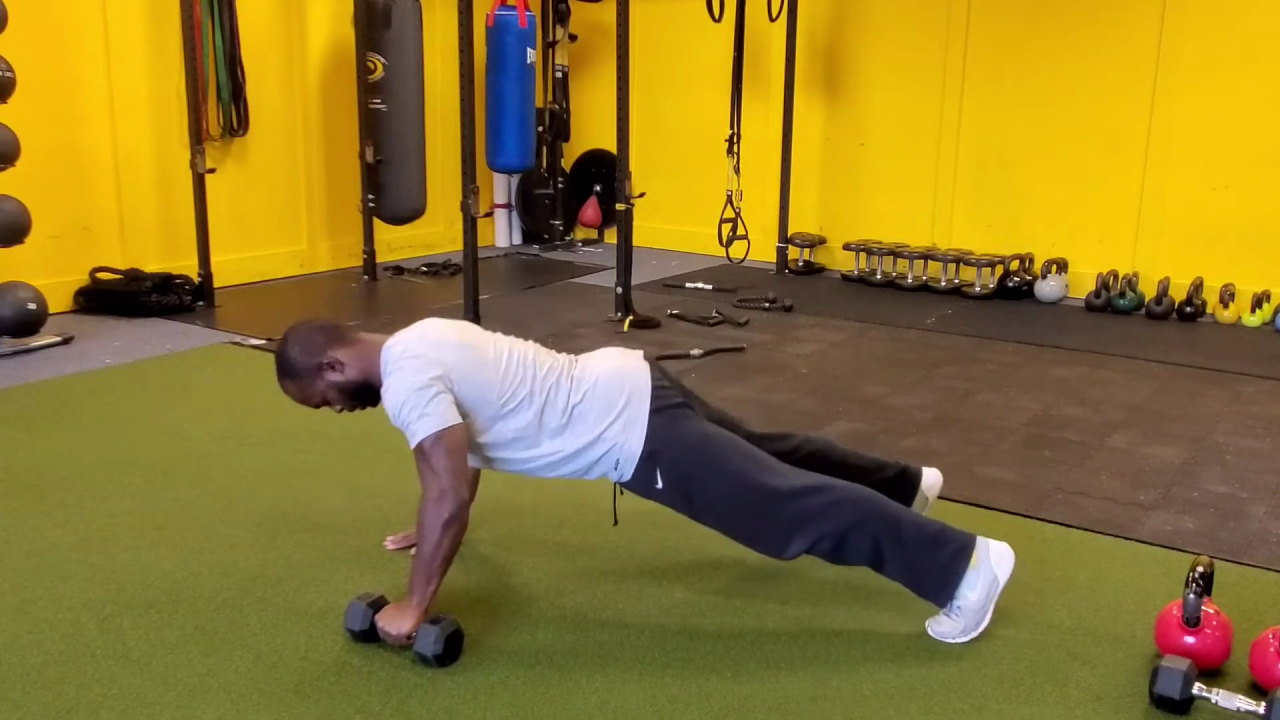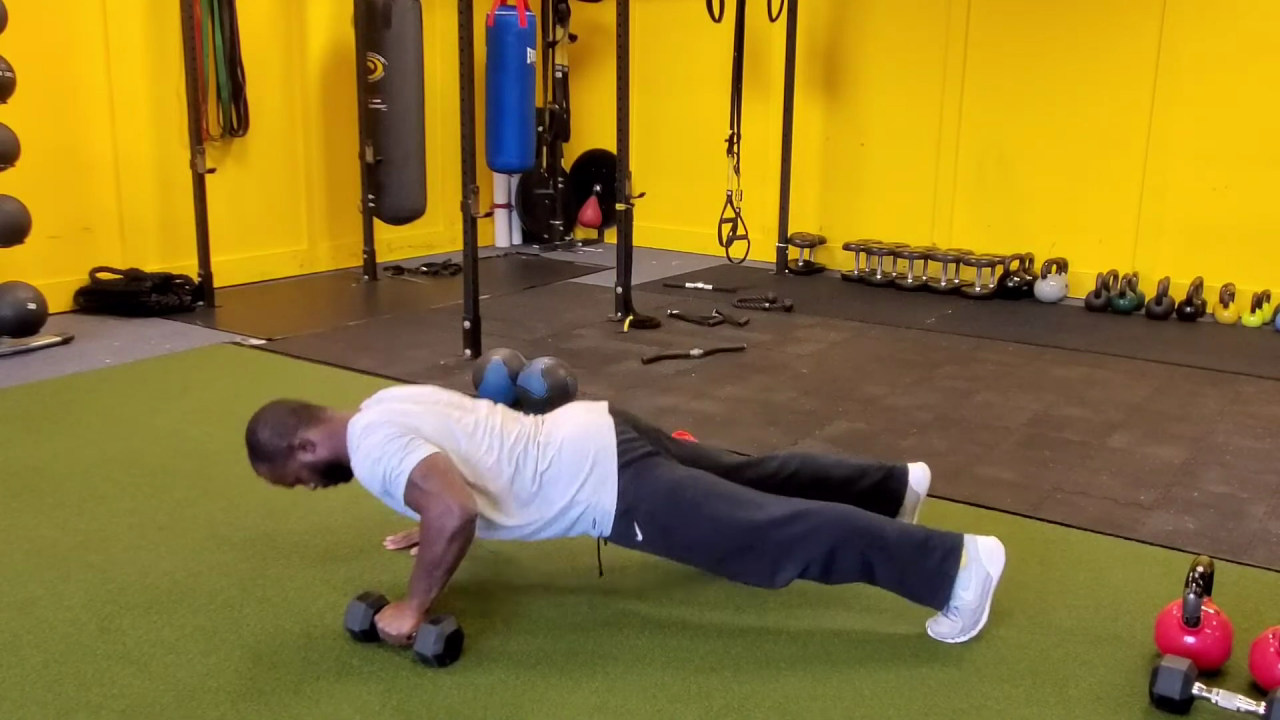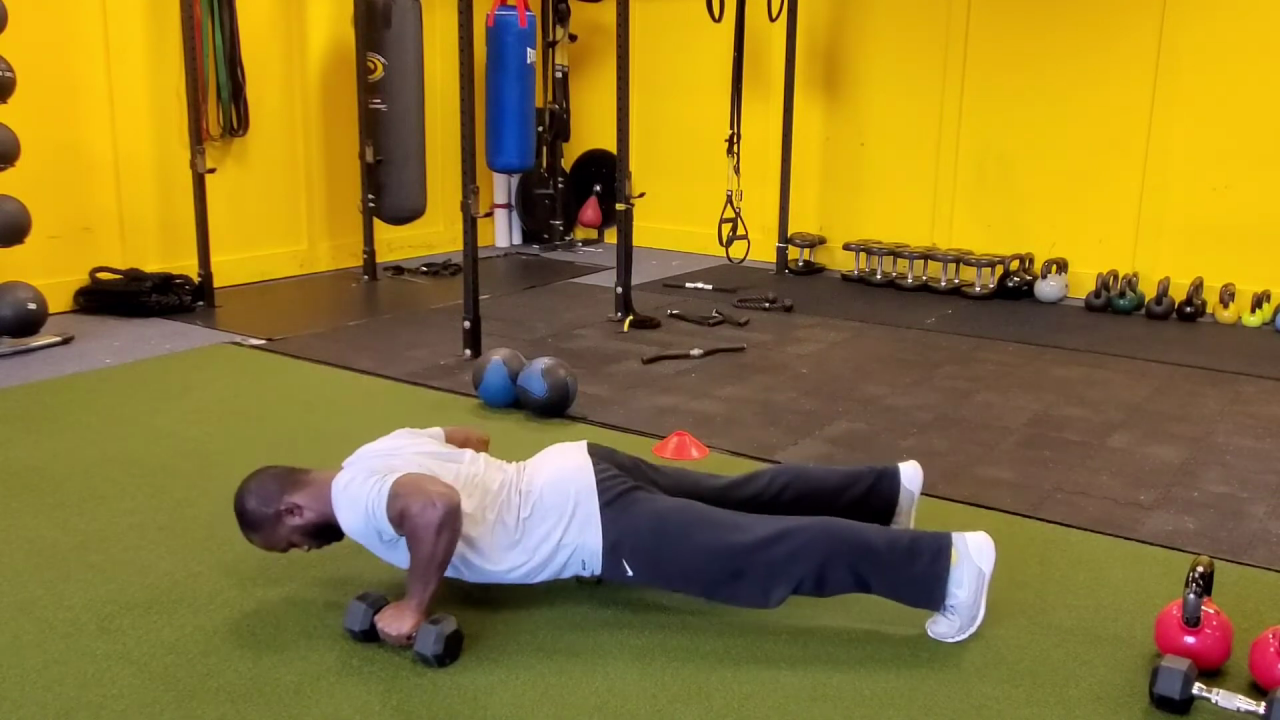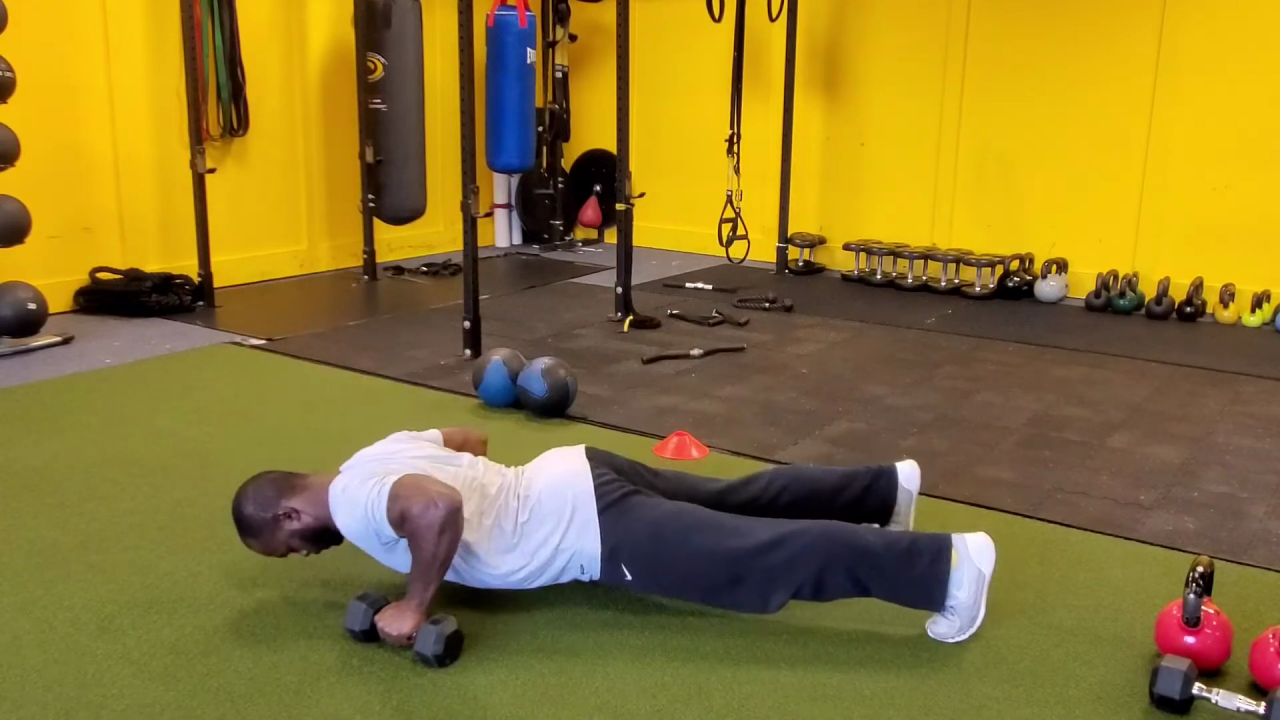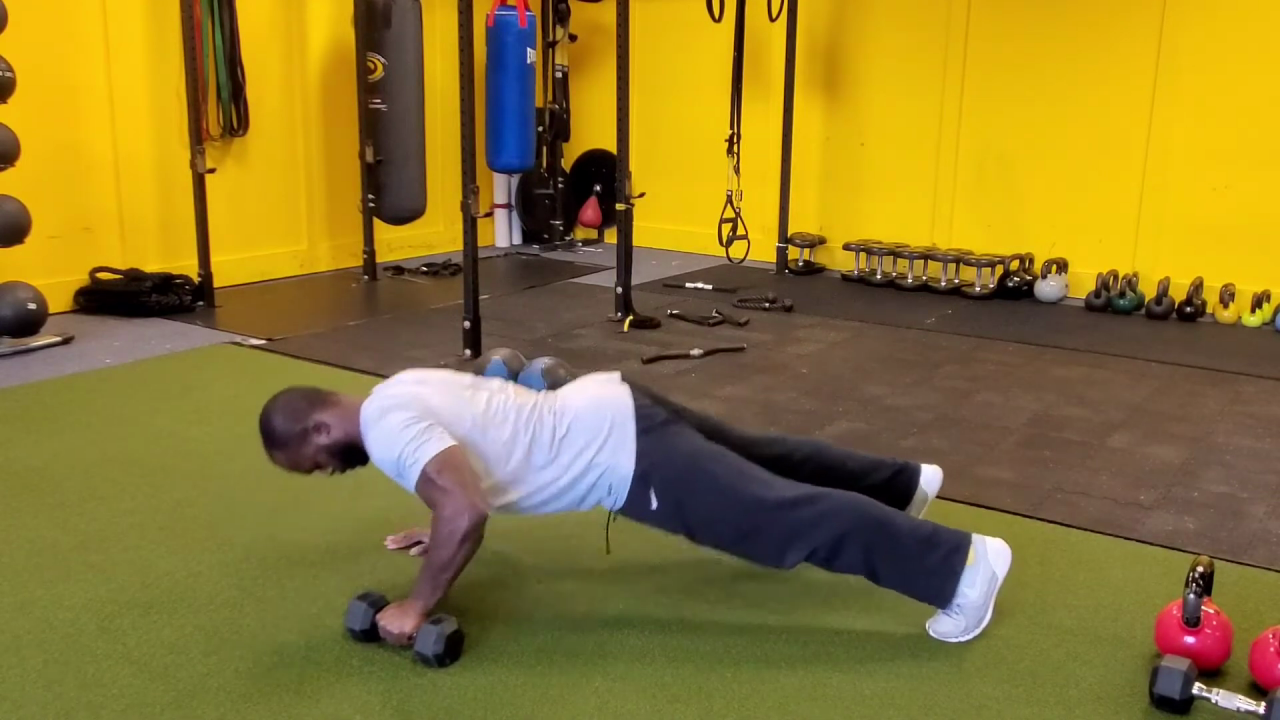
dt=0.3s
person 1, frame 1
left shoulder: (405, 376)
right shoulder: (420, 342)
left elbow: (449, 489)
right elbow: (466, 449)
left wrist: (414, 606)
right wrist: (434, 527)
left hip: (633, 430)
right hip: (628, 388)
left knee: (789, 509)
right knee: (774, 462)
left ankle: (965, 565)
right ankle: (904, 487)
person 1, frame 2
left shoulder: (372, 448)
right shoulder: (389, 409)
left elbow: (457, 514)
left wrist: (415, 605)
right wrist: (428, 528)
left hip: (605, 486)
right hip: (595, 434)
left knee: (773, 534)
right knee: (752, 478)
left ankle: (957, 564)
right ankle: (893, 488)
person 1, frame 3
left shoulder: (357, 499)
right shoulder: (383, 451)
left elbow: (439, 509)
left wrist: (414, 606)
left hip: (594, 526)
right hip: (579, 471)
left knee: (764, 555)
right knee: (742, 498)
left ankle: (947, 562)
right ankle: (888, 488)
person 1, frame 4
left shoulder: (355, 500)
right shoulder: (379, 457)
left elbow: (440, 510)
right elbow: (471, 436)
left wrist: (415, 604)
left hip: (594, 531)
right hip: (578, 477)
left knee: (766, 558)
right knee: (743, 499)
left ankle: (949, 564)
right ankle: (885, 487)
person 1, frame 5
left shoulder: (387, 428)
right shoulder: (402, 391)
left elbow: (467, 516)
left wrist: (418, 605)
right wrist: (435, 530)
left hip: (624, 457)
right hip: (608, 407)
left knee: (784, 516)
right knee: (771, 467)
left ankle: (962, 563)
right ankle: (905, 483)
